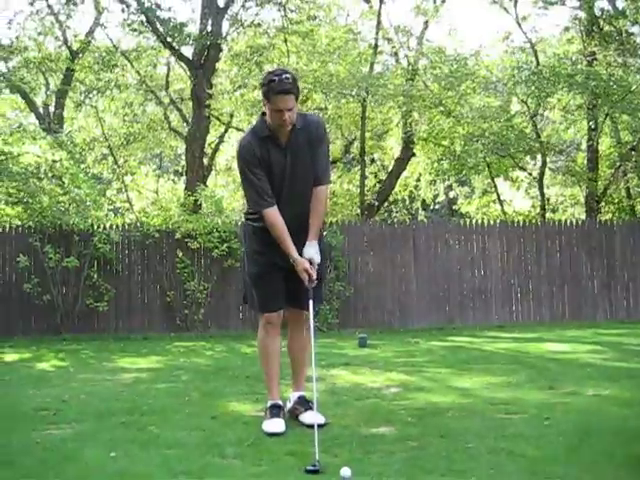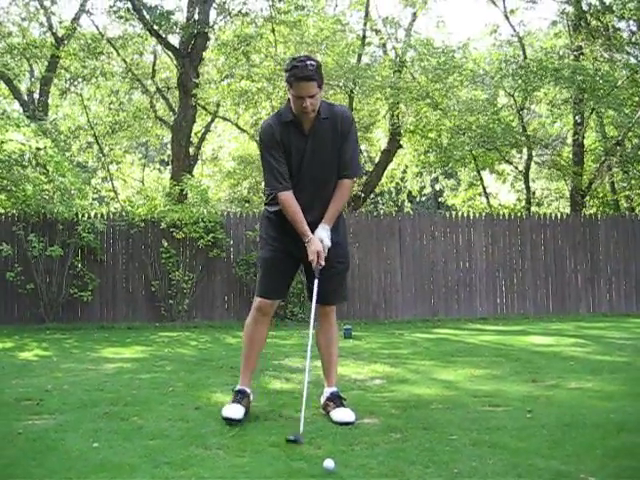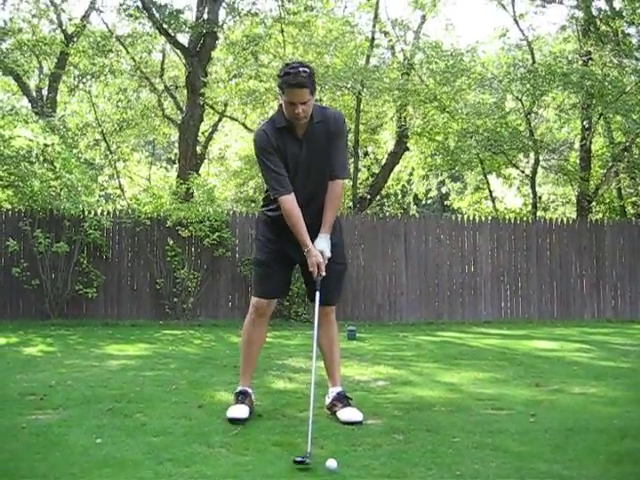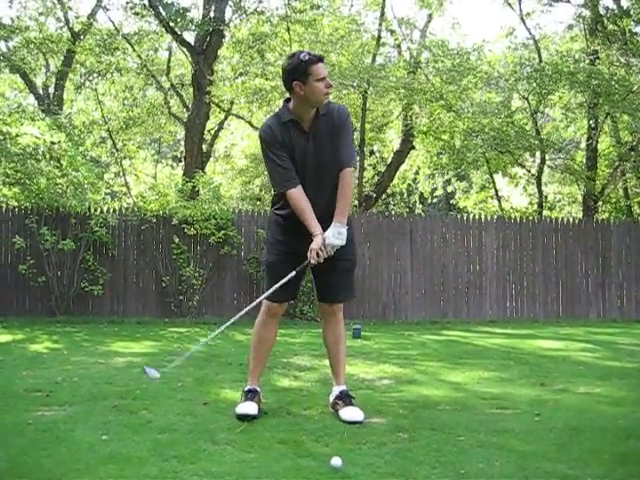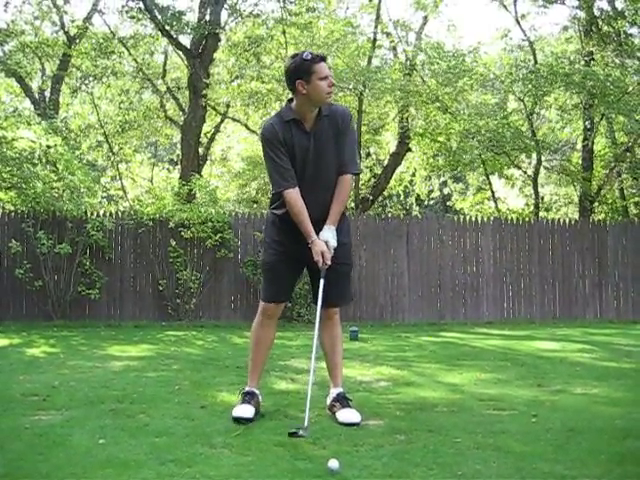
dt=1s
person 1, frame 1
left shoulder: (314, 128)
right shoulder: (250, 146)
left elbow: (320, 187)
right elbow: (267, 207)
left wrist: (312, 244)
right wrist: (293, 257)
left hip: (307, 236)
right hip: (266, 239)
left knee: (300, 317)
right knee: (271, 319)
left ankle: (298, 396)
right ankle: (274, 403)
person 1, frame 2
left shoulder: (341, 120)
right shoulder: (271, 129)
left elbow: (348, 178)
right elbow: (281, 190)
left wrist: (324, 229)
right wrist: (307, 237)
left hip: (328, 228)
right hip: (281, 227)
left knee: (326, 310)
right knee: (263, 306)
left ankle: (331, 392)
right ankle: (242, 390)
person 1, frame 3
left shoulder: (334, 122)
right shoulder: (266, 135)
left elbow: (336, 181)
right elbow: (284, 196)
left wrist: (323, 237)
right wrist: (307, 248)
left hip: (323, 230)
right hip: (277, 230)
left knee: (326, 311)
right knee: (260, 306)
left ankle: (336, 393)
right ankle: (244, 391)
person 1, frame 4
left shoulder: (338, 116)
right shoulder: (272, 130)
left elbow: (347, 171)
right elbow: (291, 188)
left wrist: (338, 227)
right wrist: (315, 233)
left hip: (335, 229)
right hip: (288, 229)
left knee: (333, 309)
right knee: (272, 307)
left ankle: (340, 391)
right ankle: (252, 389)
person 1, frame 5
left shoulder: (341, 118)
right shoulder: (273, 130)
left elbow: (346, 175)
right elbow: (289, 190)
left wrist: (329, 230)
right wrist: (311, 239)
left hip: (332, 229)
right hip: (286, 231)
left knee: (331, 312)
right knee: (269, 308)
left ankle: (337, 393)
right ankle: (251, 392)
